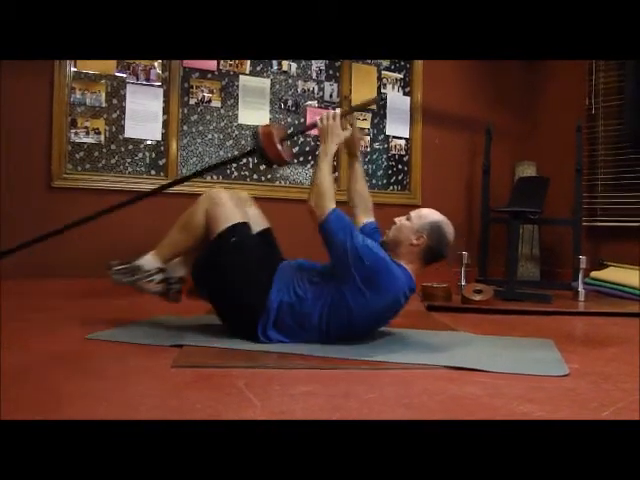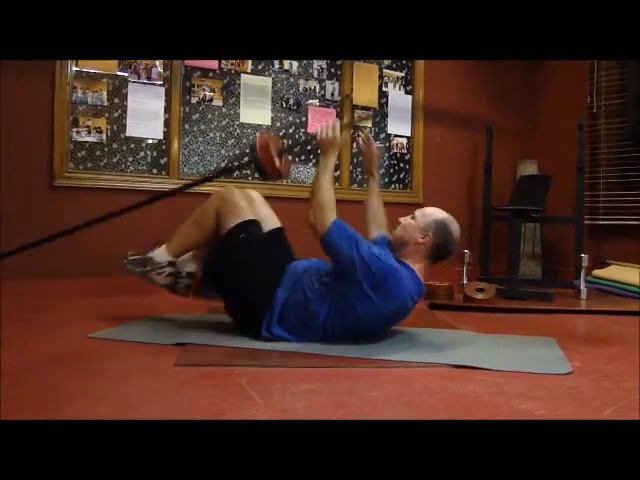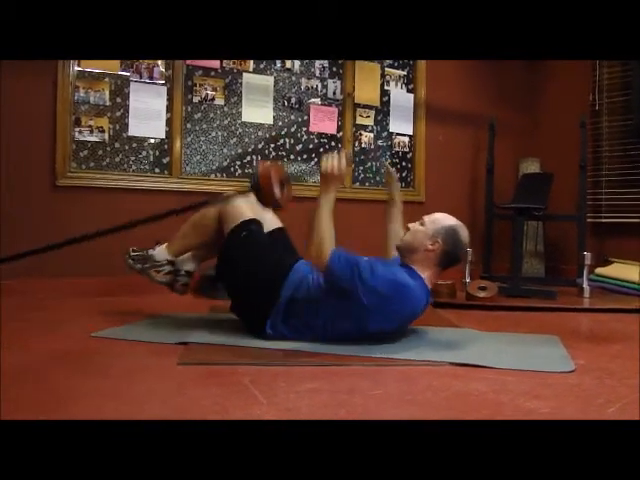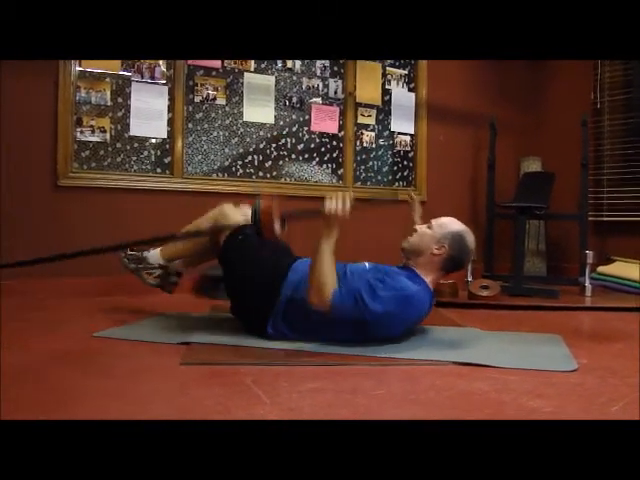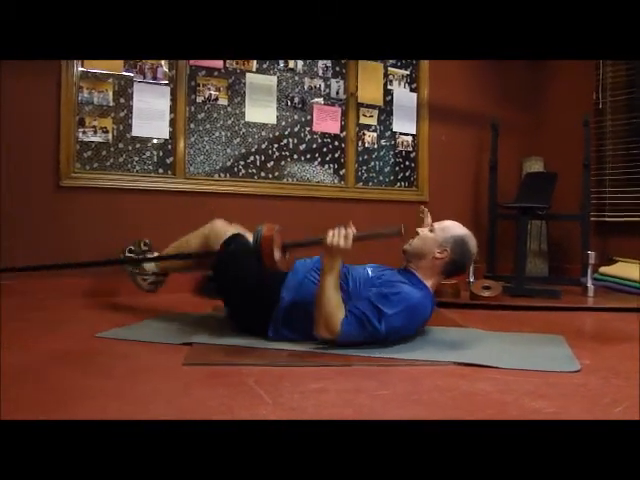
dt=0.1s
person 1, frame 1
left shoulder: (377, 270)
right shoulder: (393, 275)
left elbow: (320, 208)
right elbow: (362, 218)
left wrist: (329, 147)
right wrist: (354, 158)
left hip: (260, 310)
right hip: (276, 288)
left knee: (215, 201)
right knee: (235, 202)
left ankle: (152, 267)
right ankle: (176, 272)
person 1, frame 2
left shoulder: (385, 276)
right shoulder: (401, 278)
left elbow: (320, 222)
right elbow: (375, 235)
left wrist: (328, 158)
right wrist: (373, 172)
left hip: (269, 309)
right hip: (287, 287)
left knee: (228, 198)
right knee: (248, 198)
left ankle: (163, 261)
right ankle: (189, 265)
person 1, frame 3
left shoulder: (395, 288)
right shoulder: (410, 287)
left elbow: (319, 255)
right elbow: (395, 258)
left wrist: (328, 190)
right wrist: (395, 202)
left hip: (272, 305)
right hip: (287, 285)
left knee: (235, 205)
right knee: (253, 207)
left ankle: (163, 259)
right ankle: (183, 266)
person 1, frame 4
left shoulder: (397, 296)
right shoulder: (415, 289)
left elbow: (319, 298)
left wrist: (329, 233)
right wrist: (415, 224)
left hip: (274, 303)
right hip: (289, 282)
left knee: (226, 214)
right knee: (244, 215)
left ankle: (156, 261)
right ankle: (174, 264)
person 1, frame 5
left shoulder: (405, 303)
right shoulder: (414, 291)
left elbow: (327, 329)
left wrist: (331, 262)
right wrist: (404, 240)
left hip: (271, 305)
right hip: (286, 281)
left knee: (216, 231)
right knee: (232, 237)
left ankle: (149, 267)
right ankle: (157, 264)
